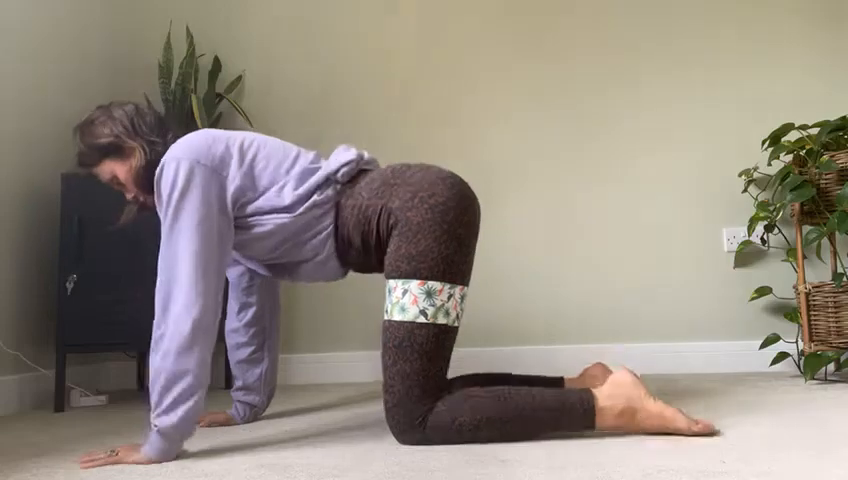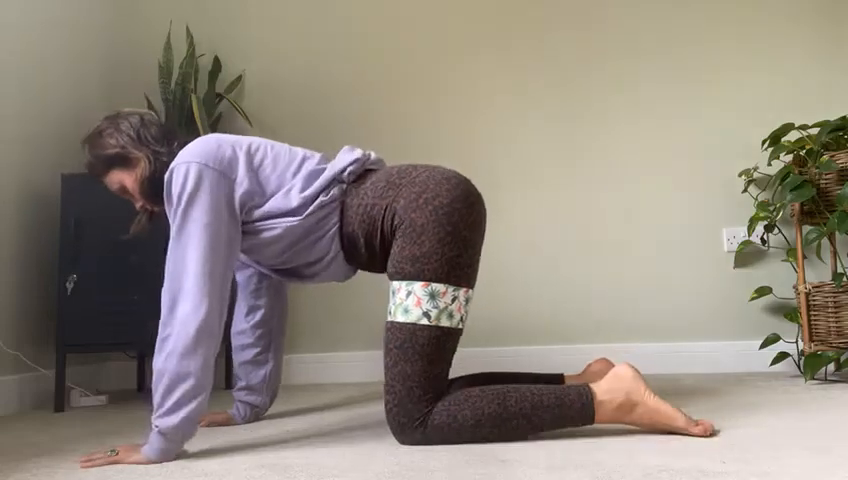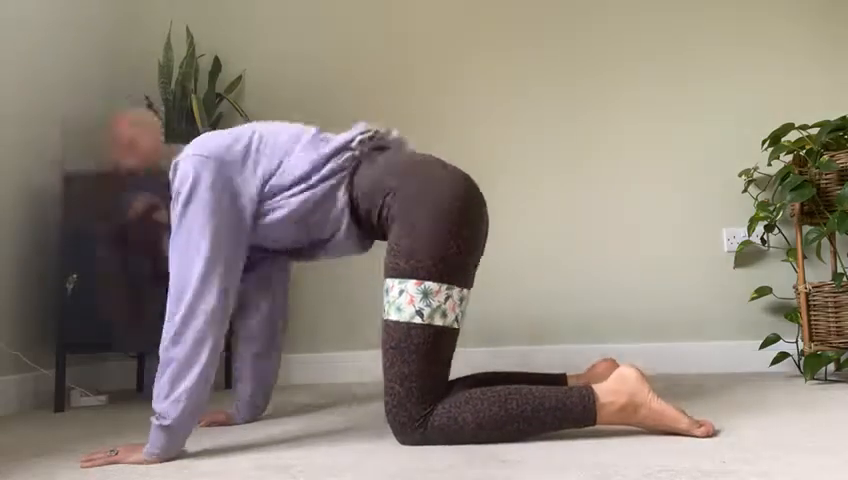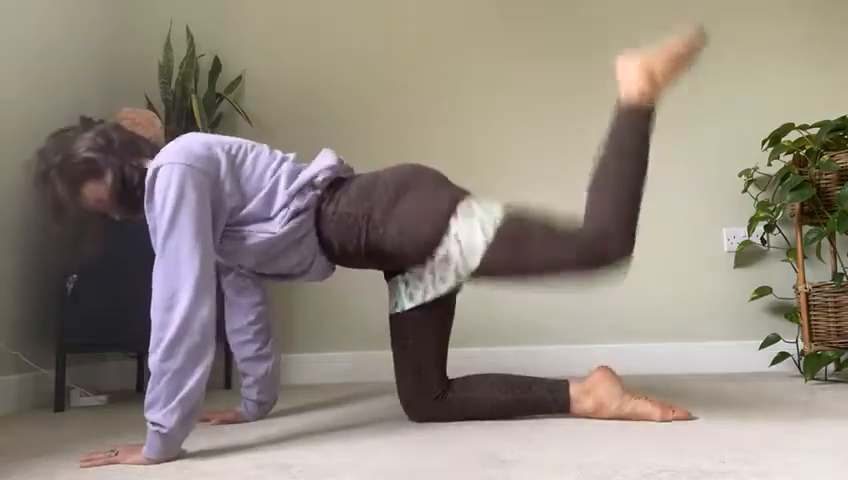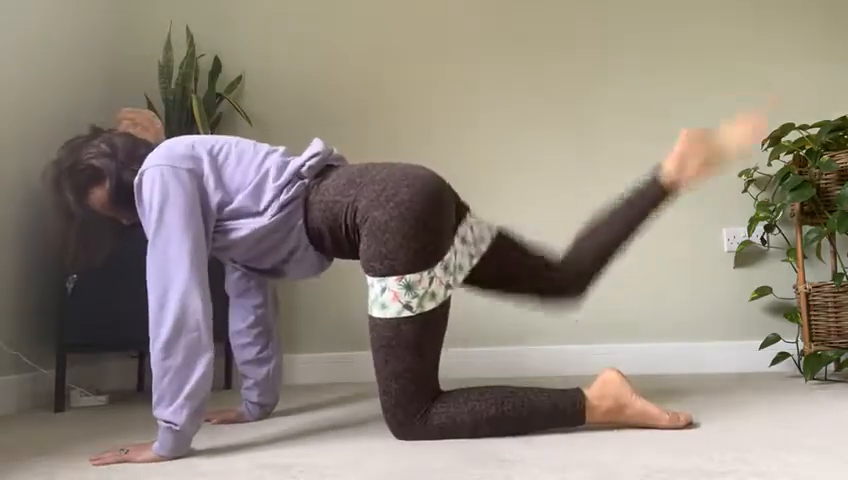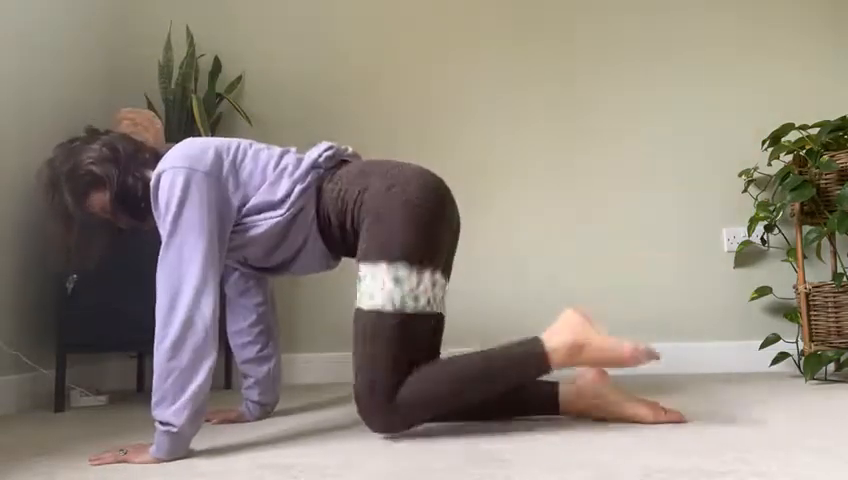
dt=0.7s
person 1, frame 1
left shoulder: (186, 162)
right shoulder: (214, 171)
left elbow: (185, 306)
right elbow: (249, 284)
left wrist: (161, 440)
right wrist: (247, 402)
left hip: (422, 210)
right hip: (423, 214)
left knee: (413, 419)
right knee: (419, 394)
left ankle: (610, 404)
right ankle: (586, 383)
person 1, frame 2
left shoulder: (194, 167)
right shoulder: (224, 180)
left elbow: (194, 308)
right elbow: (257, 287)
left wrist: (162, 442)
right wrist: (249, 401)
left hip: (426, 209)
right hip: (425, 212)
left knee: (413, 420)
right knee: (421, 394)
left ankle: (610, 397)
right ankle: (588, 379)
person 1, frame 3
left shoulder: (196, 164)
right shoulder: (230, 166)
left elbow: (196, 302)
right elbow: (259, 282)
left wrist: (163, 438)
right wrist: (247, 403)
left hip: (427, 199)
right hip: (431, 200)
left knee: (415, 418)
right knee: (425, 391)
left ankle: (611, 398)
right ankle: (587, 380)
person 1, frame 4
left shoulder: (175, 167)
right shoulder: (179, 183)
left elbow: (182, 306)
right elbow: (241, 289)
left wrist: (160, 439)
right wrist: (254, 401)
left hip: (401, 208)
right hip: (397, 236)
left knee: (600, 244)
right knee: (425, 401)
left ankle: (637, 89)
right ankle: (588, 396)
person 1, frame 5
left shoulder: (164, 172)
right shoulder: (202, 180)
left elbow: (180, 307)
right elbow: (247, 284)
left wrist: (171, 435)
right wrist: (257, 399)
left hip: (390, 210)
right hip: (407, 202)
left knee: (411, 417)
right knee: (559, 282)
left ankle: (601, 400)
right ankle: (675, 170)
person 1, frame 6
left shoulder: (180, 172)
right shoulder: (203, 186)
left elbow: (186, 306)
right elbow: (243, 287)
left wrist: (169, 439)
right wrist: (258, 399)
left hip: (395, 204)
right hip: (400, 210)
left knee: (387, 407)
right knee: (412, 399)
left ankle: (559, 342)
right ankle: (579, 393)
